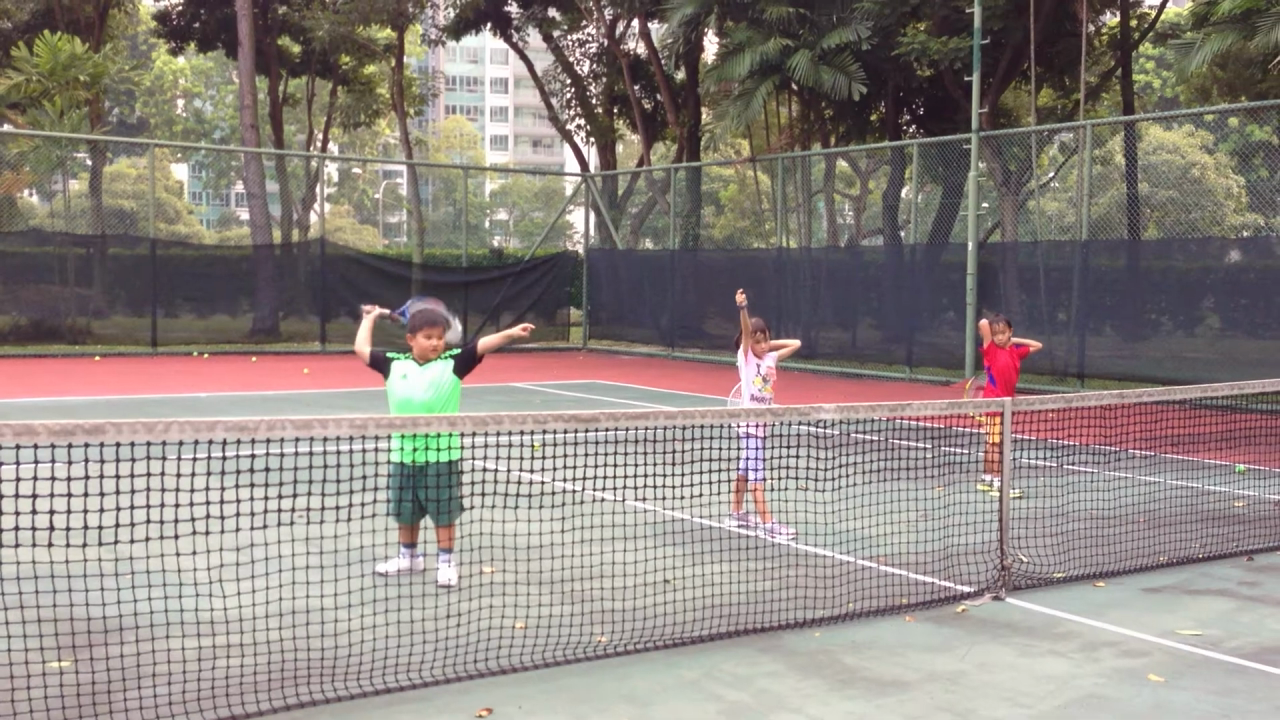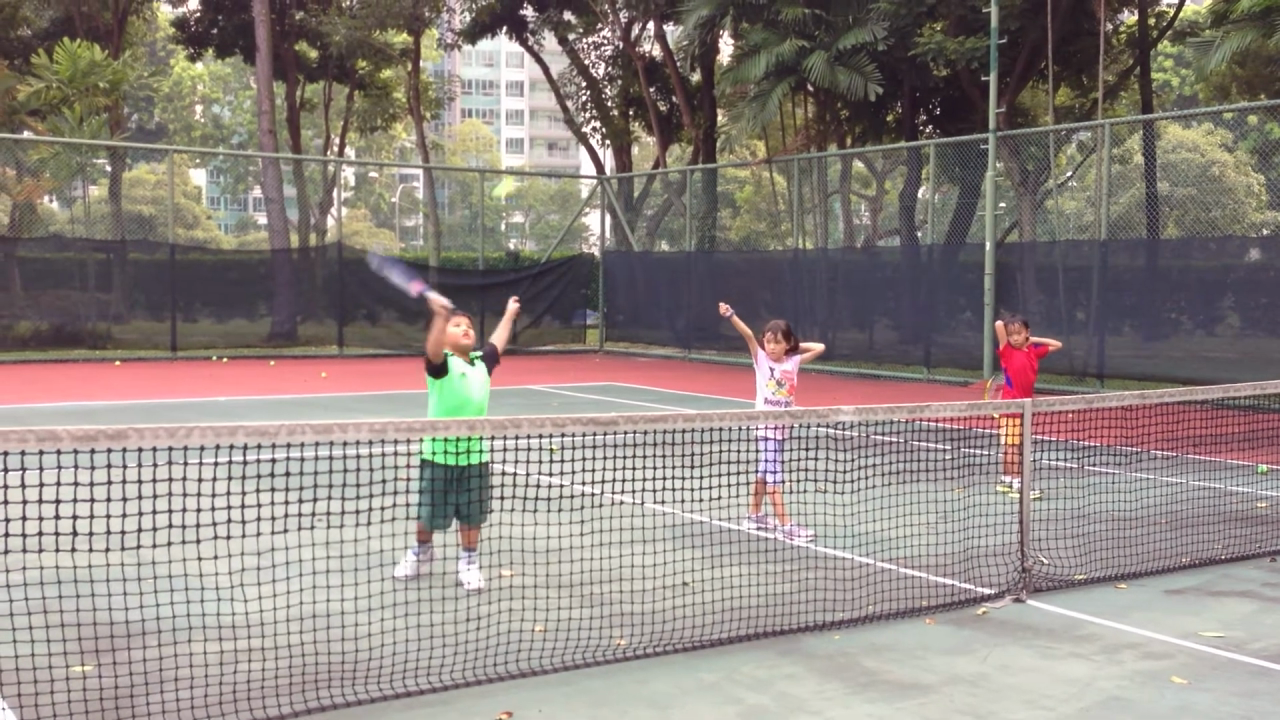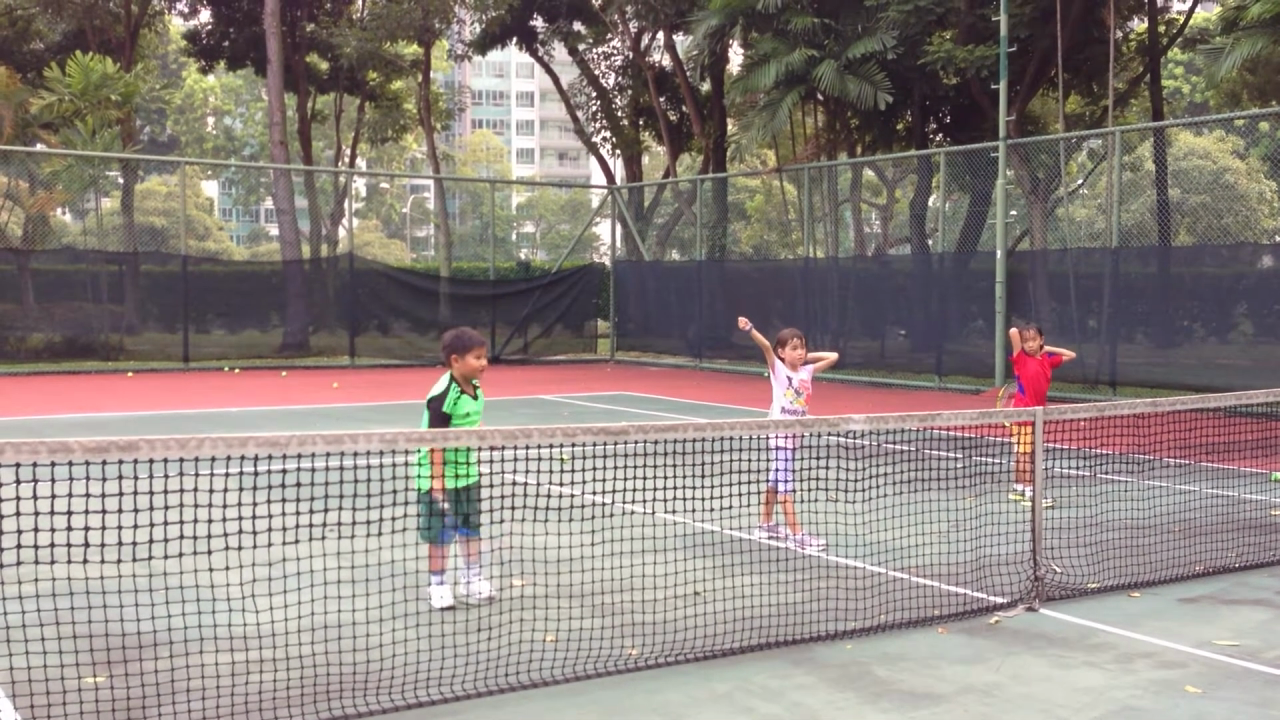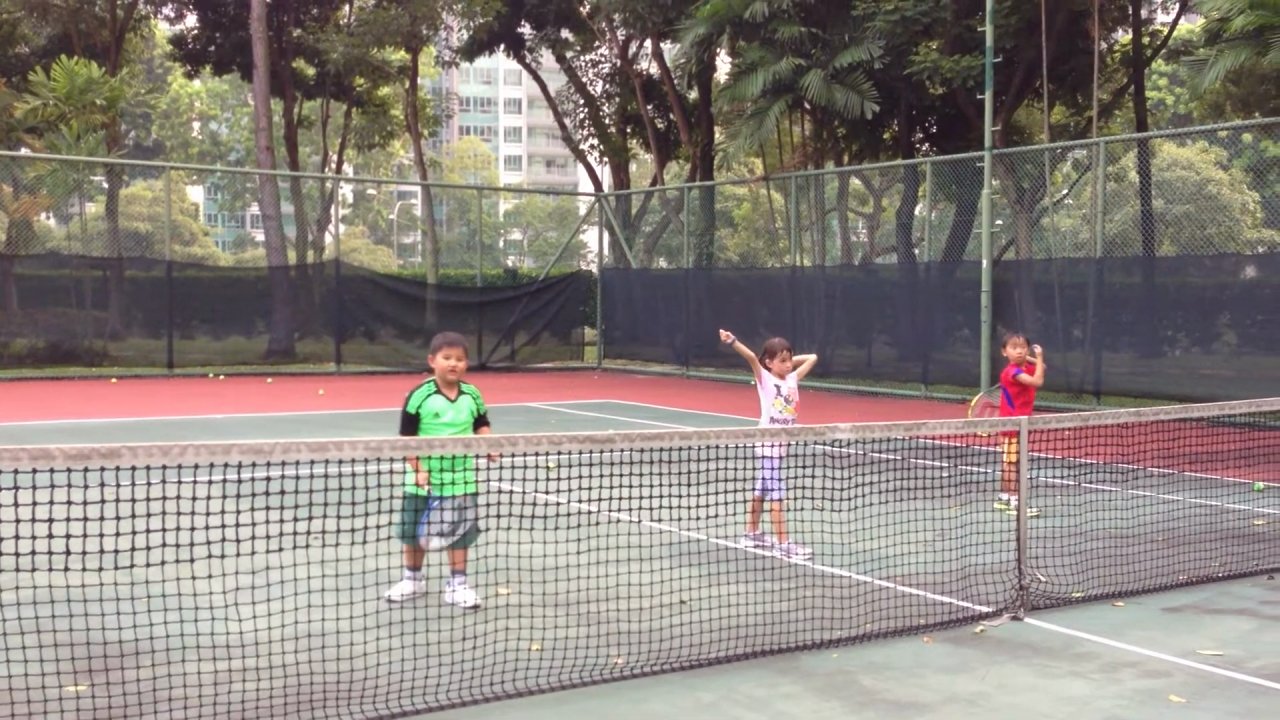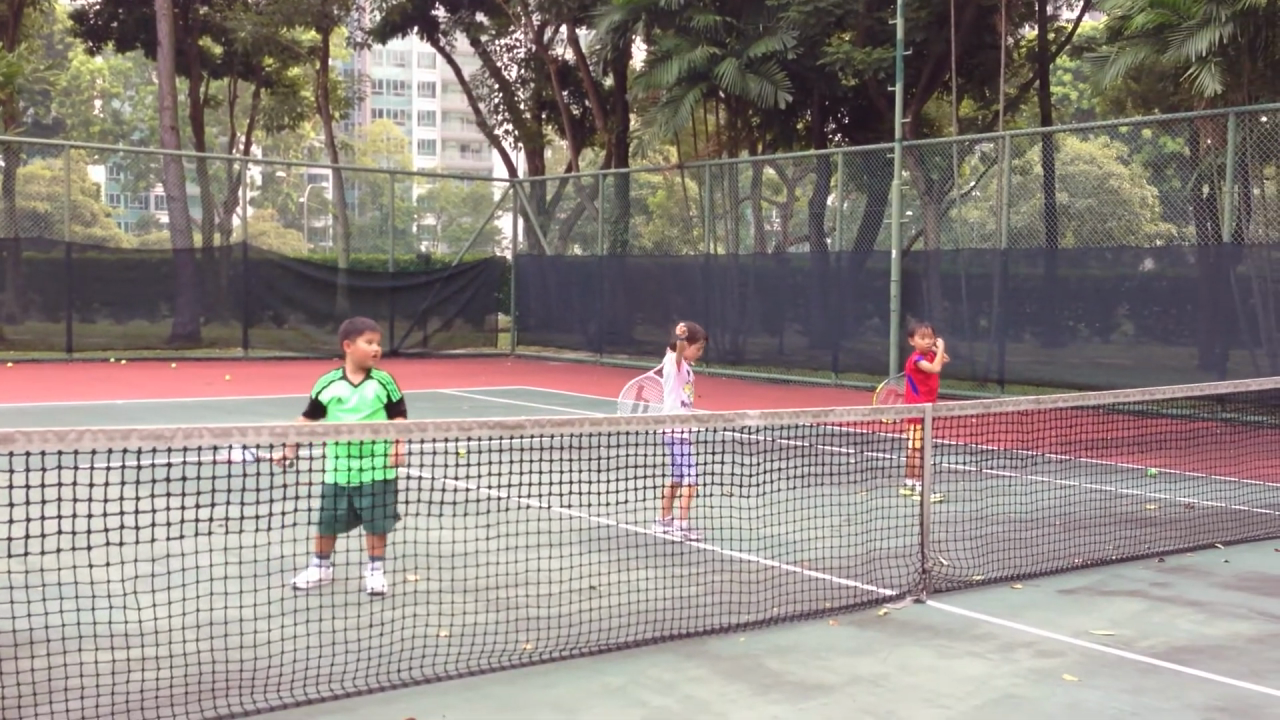
dt=1s
person 1, frame 1
left shoulder: (453, 363)
right shoulder: (395, 364)
left elbow: (482, 345)
right elbow: (362, 349)
left wrist: (511, 333)
right wrist: (371, 318)
left hip: (442, 452)
right hip: (404, 452)
left knee: (443, 512)
right knee: (405, 511)
left ankle: (446, 562)
right ankle: (409, 556)
person 1, frame 2
left shoulder: (481, 362)
right shoulder: (439, 362)
left elbow: (496, 344)
right elbow: (434, 350)
left wrist: (509, 315)
right wrist: (438, 315)
left hip: (475, 452)
right hip: (440, 452)
left knee: (473, 514)
right knee: (432, 511)
left ankle: (469, 564)
right ankle: (420, 552)
person 1, frame 3
left shoulder: (473, 387)
right shoulder: (443, 395)
right wrist: (436, 478)
left hip: (466, 473)
right hip: (442, 474)
left knee: (470, 528)
right knee: (440, 532)
left ankle: (472, 577)
right ankle: (438, 585)
person 1, frame 4
left shoulder: (472, 395)
right shoulder: (419, 397)
left elbow: (482, 426)
right elbow: (407, 436)
right wrist: (417, 469)
left hip: (460, 480)
right hip: (423, 480)
left knee: (459, 535)
right knee: (413, 534)
left ankle: (457, 584)
right ankle: (413, 579)
person 1, frame 5
left shoulder: (384, 382)
right shoulder: (327, 384)
left elbow: (398, 417)
right elbow: (309, 418)
left wrist: (398, 447)
right wrist: (290, 448)
left hip: (376, 468)
right hip: (338, 468)
left knee: (376, 523)
right knee: (328, 521)
left ankle: (375, 570)
right ankle: (321, 567)
person 2, frame 1
left shoulder: (770, 358)
right shoulder: (745, 356)
left elbow: (795, 344)
right elbow: (746, 330)
left wrist: (771, 343)
right wrist: (742, 307)
left hip: (762, 422)
right hip: (750, 422)
left knee: (745, 470)
right knee: (756, 474)
left ankle: (736, 514)
right ankle: (766, 523)
person 2, frame 2
left shoulder: (793, 362)
right shoulder: (761, 360)
left elbow: (820, 348)
right elbow: (748, 335)
left wrist: (796, 346)
right wrist: (730, 315)
left hip: (782, 425)
right hip: (767, 425)
left knee: (764, 473)
right knee: (774, 476)
left ankle: (754, 517)
right ankle: (784, 525)
person 2, frame 3
left shoulder: (807, 371)
right shoulder: (778, 369)
left elbow: (833, 356)
right elbow: (765, 346)
left wrist: (808, 356)
right wrist: (750, 329)
left hip: (794, 435)
right hip: (780, 435)
left knee: (775, 481)
right knee: (785, 485)
left ankle: (766, 526)
right ankle: (796, 534)
person 2, frame 4
left shoulder: (792, 379)
right shoulder: (764, 379)
left elbow: (812, 358)
right elbow: (752, 358)
left wrist: (792, 359)
right wrist: (733, 341)
left hip: (781, 443)
right hip: (769, 443)
left knee: (762, 490)
right knee: (776, 493)
left ankle: (752, 533)
right ankle: (783, 543)
person 2, frame 5
left shoulder: (683, 363)
right shoulder: (676, 361)
left elbow: (696, 353)
right elbow: (679, 349)
right wrist: (680, 336)
left hip: (673, 427)
right hip: (678, 427)
left knee: (676, 476)
right knee: (688, 477)
left ankle: (665, 520)
right ankle: (681, 524)
person 3, frame 1
left shoulder: (1016, 351)
right shoulder: (990, 350)
left elbow: (1038, 346)
right elbow: (983, 323)
left wrist: (1015, 340)
right wrist: (986, 335)
left knee: (992, 444)
right knee: (994, 444)
left ankle: (987, 478)
right ankle: (997, 482)
person 3, frame 2
left shoulder: (1034, 351)
right shoulder: (1007, 351)
left elbow: (1057, 345)
right elbow: (998, 324)
left wrist: (1034, 339)
right wrist: (1003, 325)
left knee: (1011, 445)
right knee: (1013, 445)
left ankle: (1006, 480)
right ankle: (1016, 484)
person 3, frame 3
left shoulder: (1047, 360)
right shoulder: (1021, 359)
left elbow: (1071, 355)
right elbow: (1013, 332)
left wrist: (1047, 349)
right wrist: (1016, 331)
left knee: (1024, 453)
right knee: (1025, 453)
left ankle: (1018, 488)
right ankle: (1029, 493)
person 3, frame 4
left shoulder: (1025, 368)
right shoulder: (1013, 371)
left elbow: (1041, 369)
right elbow: (1038, 382)
left wrist: (1031, 359)
right wrist: (1040, 357)
left knee: (1009, 462)
right knee: (1013, 462)
left ankle: (1004, 497)
right ankle: (1014, 501)
person 3, frame 5
left shoulder: (929, 357)
right shoulder: (916, 359)
left elbow: (945, 359)
right elbow: (936, 369)
left wrist: (936, 349)
right wrist: (941, 348)
left knee: (914, 448)
right knee: (917, 448)
left ankle: (909, 483)
right ankle: (919, 487)
